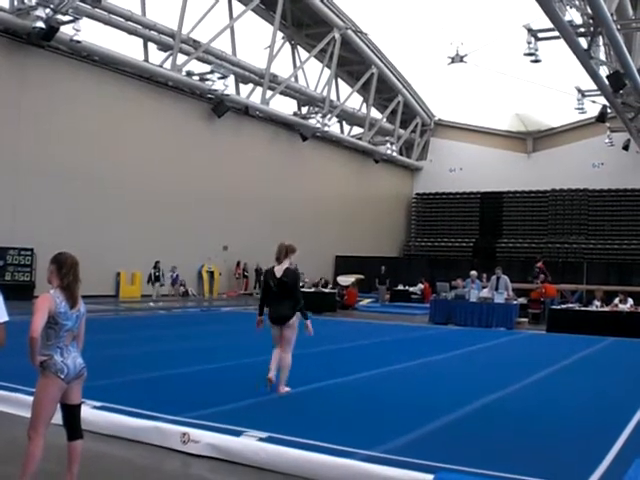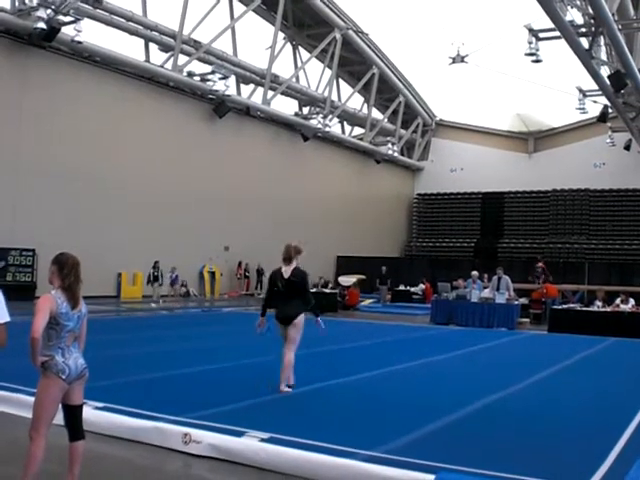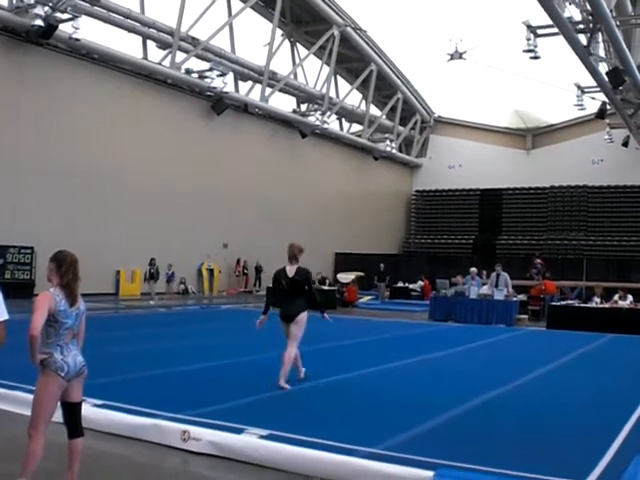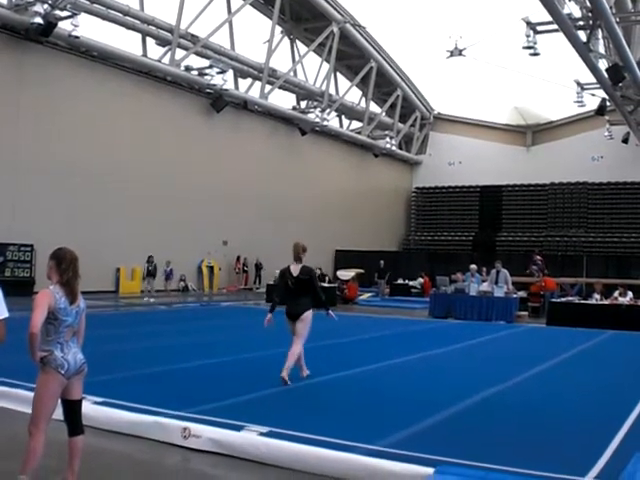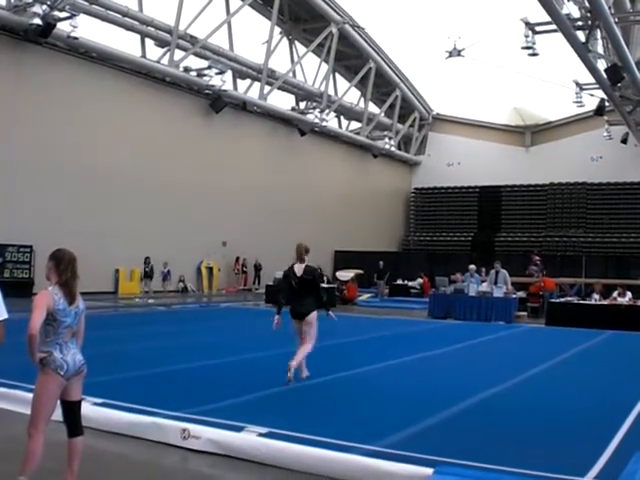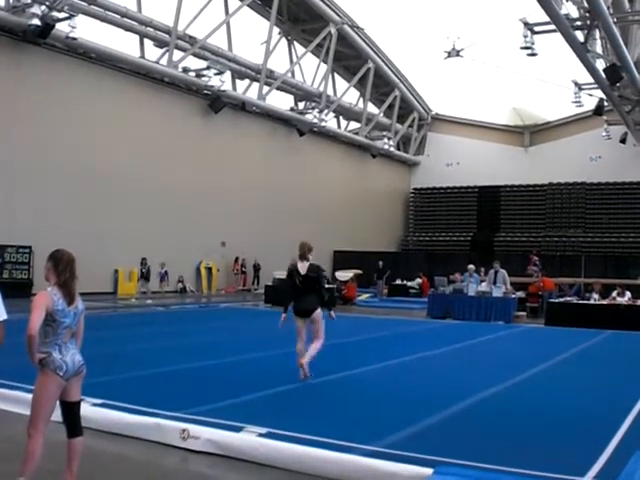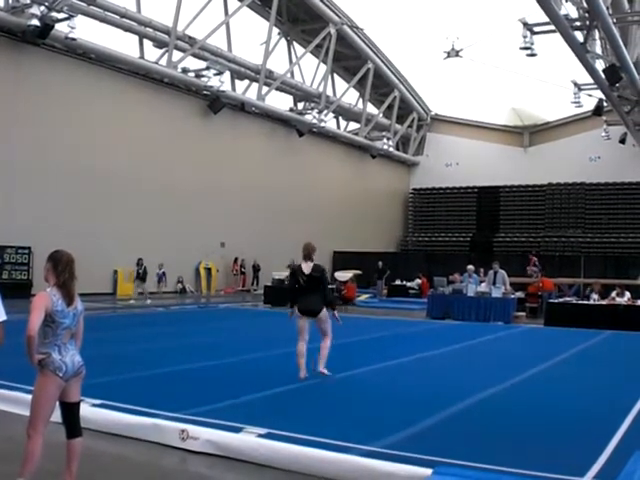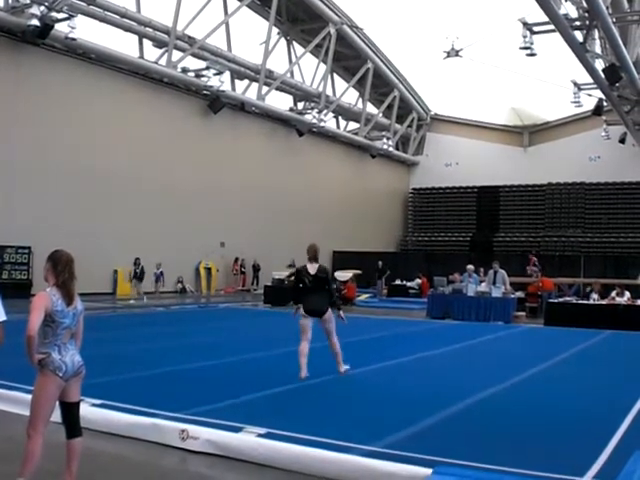
dt=0.1s
person 1, frame 1
left shoulder: (47, 299)
right shoulder: (79, 301)
left elbow: (35, 333)
left wrist: (34, 358)
right wrist: (71, 358)
left hip: (55, 368)
right hip: (76, 365)
left knee: (36, 433)
right knee: (74, 427)
person 1, frame 2
left shoulder: (48, 300)
right shoulder: (80, 302)
left elbow: (36, 334)
left wrist: (36, 358)
right wrist: (72, 358)
left hip: (57, 368)
right hip: (78, 366)
left knee: (37, 433)
right knee: (75, 428)
person 1, frame 3
left shoulder: (47, 297)
right shoulder: (79, 299)
left elbow: (35, 332)
left wrist: (35, 356)
right wrist: (71, 356)
left hip: (56, 366)
right hip: (76, 363)
left knee: (36, 431)
right knee: (75, 425)
person 1, frame 4
left shoulder: (47, 295)
right shoulder: (79, 297)
left elbow: (34, 330)
left wrist: (35, 354)
right wrist: (71, 354)
left hip: (56, 364)
right hip: (77, 361)
left knee: (37, 428)
right knee: (75, 423)
person 1, frame 5
left shoulder: (45, 296)
right shoulder: (78, 298)
left elbow: (33, 330)
left wrist: (34, 355)
right wrist: (70, 355)
left hip: (55, 365)
right hip: (76, 361)
left knee: (36, 429)
right knee: (74, 424)
person 1, frame 6
left shoulder: (45, 297)
right shoulder: (77, 298)
left elbow: (32, 331)
left wrist: (33, 355)
right wrist: (70, 356)
left hip: (54, 365)
right hip: (75, 362)
left knee: (35, 430)
right knee: (74, 424)
person 1, frame 7
left shoulder: (44, 297)
right shoulder: (76, 299)
left elbow: (32, 332)
left wrist: (32, 356)
right wrist: (70, 357)
left hip: (53, 366)
right hip: (75, 363)
left knee: (35, 431)
right knee: (73, 425)
person 1, frame 8
left shoulder: (44, 297)
right shoulder: (76, 299)
left elbow: (32, 332)
left wrist: (33, 356)
right wrist: (69, 356)
left hip: (53, 366)
right hip: (74, 363)
left knee: (35, 431)
right knee: (73, 425)
person 2, frame 1
left shoulder: (268, 272)
right shoulder: (293, 273)
left elbow: (264, 296)
right elbow: (297, 298)
left wrist: (260, 315)
right wrist: (306, 319)
left hip: (274, 314)
right hip: (289, 314)
left knee: (278, 347)
right knee: (286, 351)
left ankle: (271, 373)
right ankle: (281, 386)
person 2, frame 2
left shoulder: (275, 273)
right shoulder: (301, 273)
left elbow: (268, 296)
right elbow: (307, 297)
left wrist: (262, 316)
right wrist: (317, 316)
left hip: (280, 313)
right hip: (296, 314)
left knee: (287, 347)
right knee: (290, 350)
left ankle: (289, 378)
right ankle: (283, 385)
person 2, frame 3
left shoulder: (279, 273)
right shoulder: (305, 272)
left elbow: (272, 295)
right elbow: (312, 294)
left wrist: (264, 314)
right wrist: (322, 312)
left hip: (284, 312)
right hip: (299, 312)
left knee: (292, 343)
right knee: (292, 346)
left ankle: (300, 371)
right ankle: (282, 380)
person 2, frame 4
left shoulder: (284, 272)
right shoulder: (309, 271)
left elbow: (278, 294)
right elbow: (317, 292)
left wrist: (271, 312)
right wrist: (327, 309)
left hip: (290, 310)
right hip: (304, 310)
left knee: (298, 341)
right knee: (297, 343)
left ankle: (304, 370)
right ankle: (285, 372)
person 2, frame 5
left shoulder: (288, 272)
right shoulder: (313, 271)
left elbow: (283, 294)
right elbow: (319, 293)
left wrist: (278, 314)
right wrist: (328, 310)
left hip: (295, 310)
right hip: (309, 310)
left knee: (301, 341)
right knee: (308, 343)
left ankle: (303, 371)
right ankle: (293, 364)
person 2, frame 6
left shoulder: (292, 270)
right shoulder: (317, 269)
left elbow: (288, 292)
right elbow: (321, 291)
left wrist: (285, 312)
right wrist: (330, 309)
left hip: (298, 308)
right hip: (313, 308)
left knee: (301, 340)
right knee: (319, 339)
left ankle: (303, 371)
right ankle: (305, 360)
person 2, frame 7
left shoulder: (295, 270)
right shoulder: (320, 269)
left elbow: (291, 291)
right elbow: (326, 291)
left wrist: (292, 306)
right wrist: (333, 309)
left hip: (302, 308)
right hip: (318, 307)
left knee: (302, 340)
right knee: (327, 337)
left ankle: (302, 371)
right ankle: (321, 366)
person 2, frame 8
left shoulder: (300, 271)
right shoulder: (325, 270)
left elbow: (296, 290)
right elbow: (331, 291)
left wrist: (297, 304)
right wrist: (339, 309)
left hip: (306, 308)
right hip: (323, 308)
left knee: (305, 340)
right knee: (332, 337)
left ankle: (303, 371)
right ankle: (341, 366)
